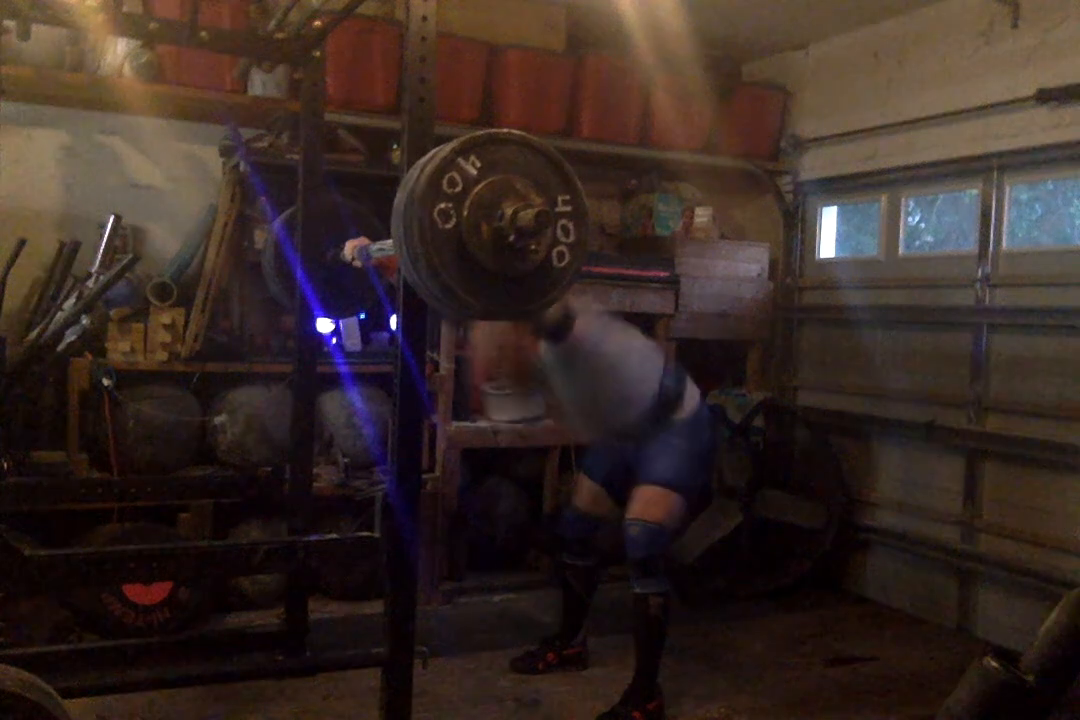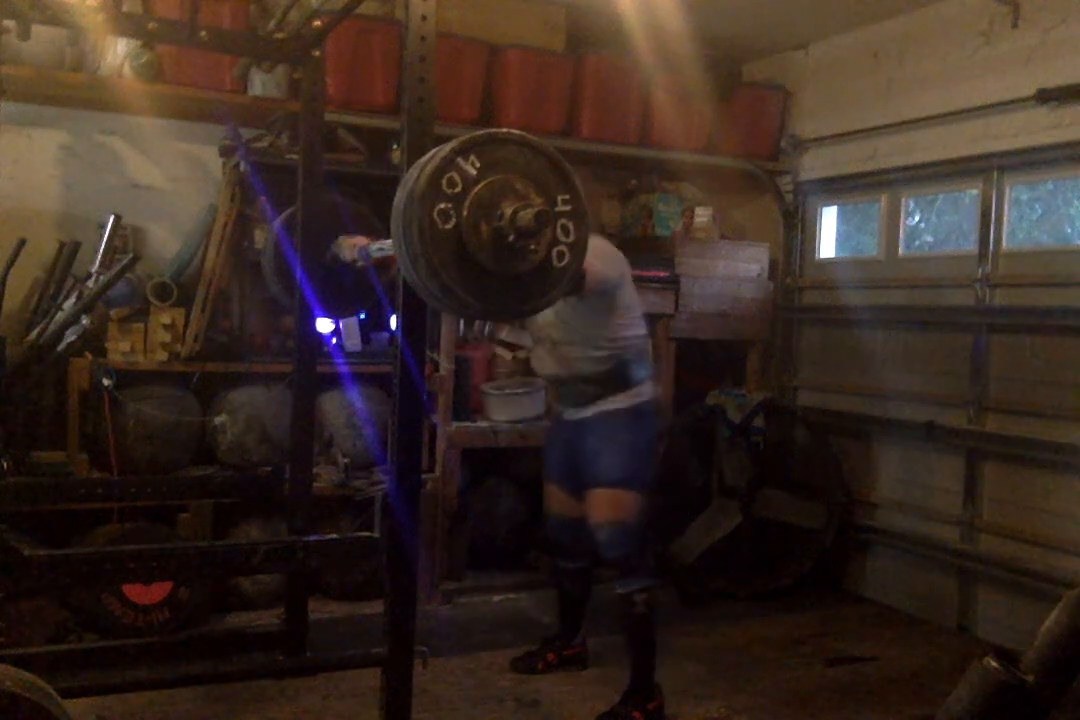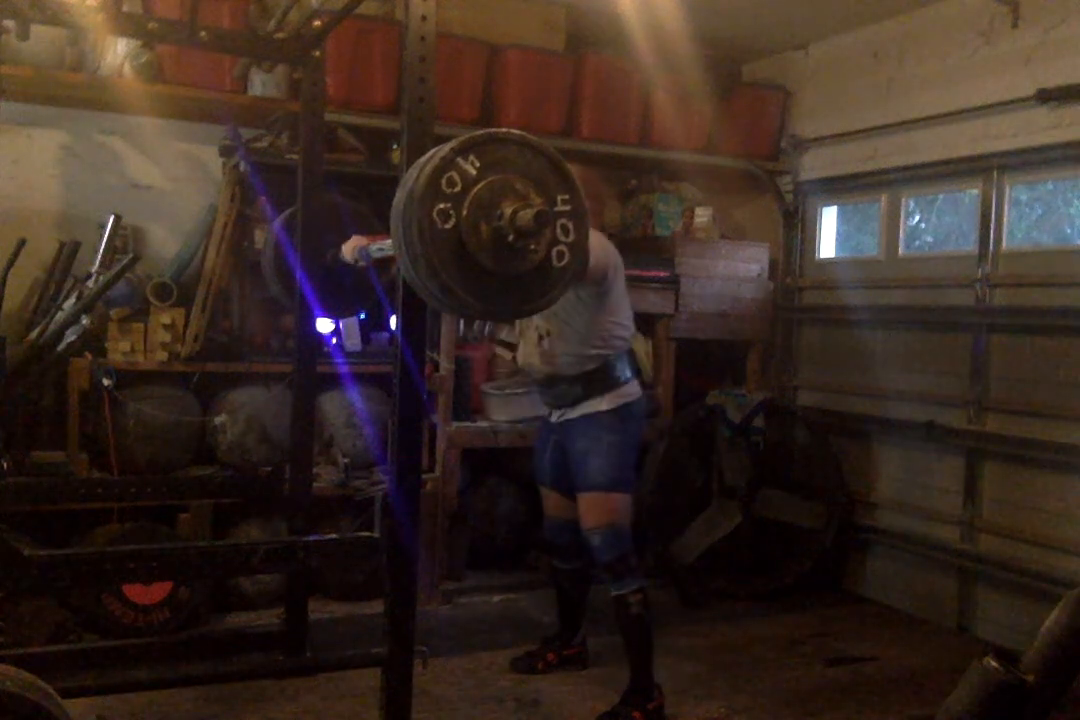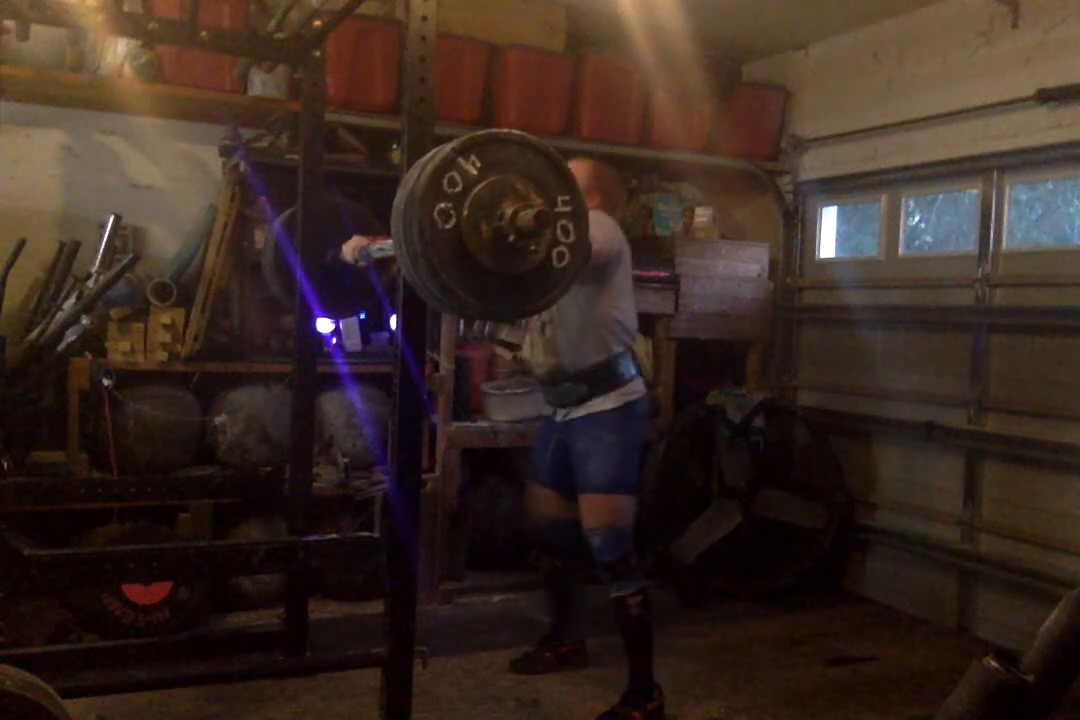
dt=0.4s
person 1, frame 1
left shoulder: (567, 342)
right shoulder: (533, 339)
left elbow: (543, 314)
right wrist: (382, 258)
left hip: (675, 426)
right hip: (627, 431)
left knee: (641, 545)
right knee: (574, 530)
right ankle: (570, 642)
person 1, frame 2
left shoulder: (593, 253)
right wrist: (377, 252)
left hip: (620, 410)
right hip: (574, 412)
left knee: (618, 544)
right knee: (565, 534)
right ankle: (569, 642)
person 1, frame 3
left shoulder: (592, 248)
left hip: (606, 411)
right hip: (563, 412)
left knee: (609, 545)
right knee: (561, 535)
right ankle: (569, 640)
person 1, frame 4
left shoulder: (599, 233)
left hip: (607, 410)
right hip: (564, 410)
left knee: (609, 550)
right knee: (551, 535)
right ankle: (565, 639)
